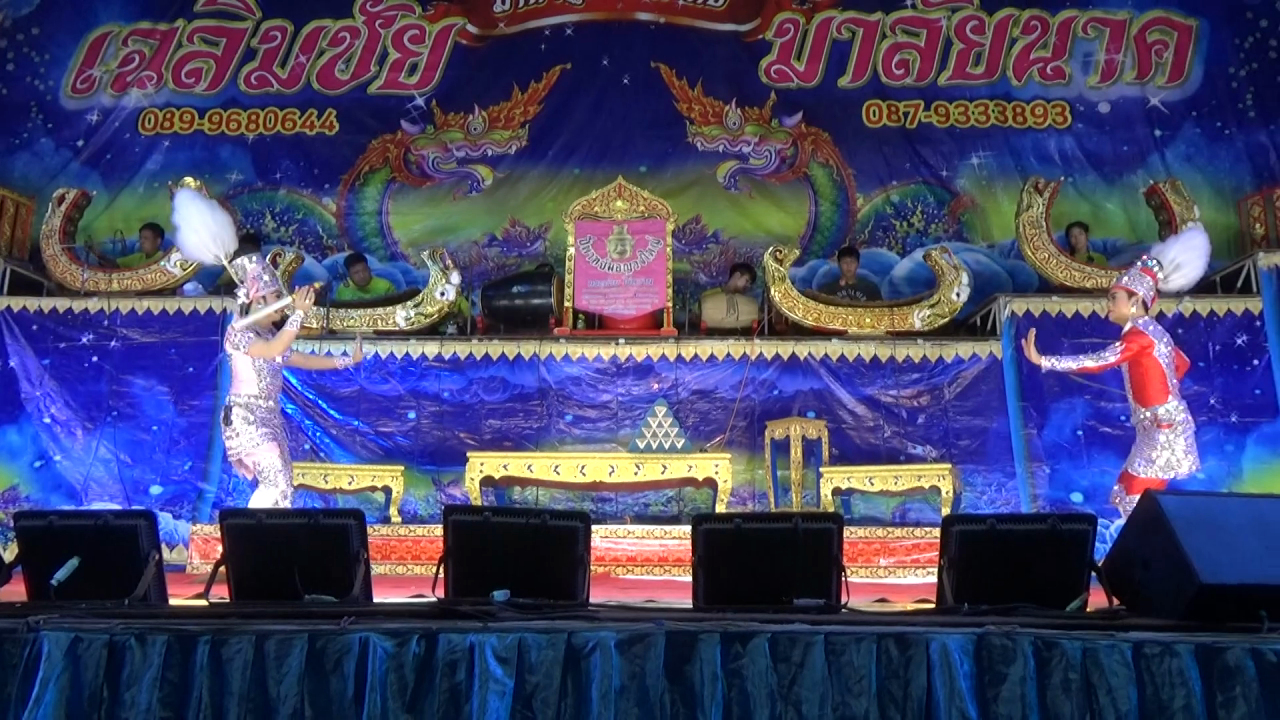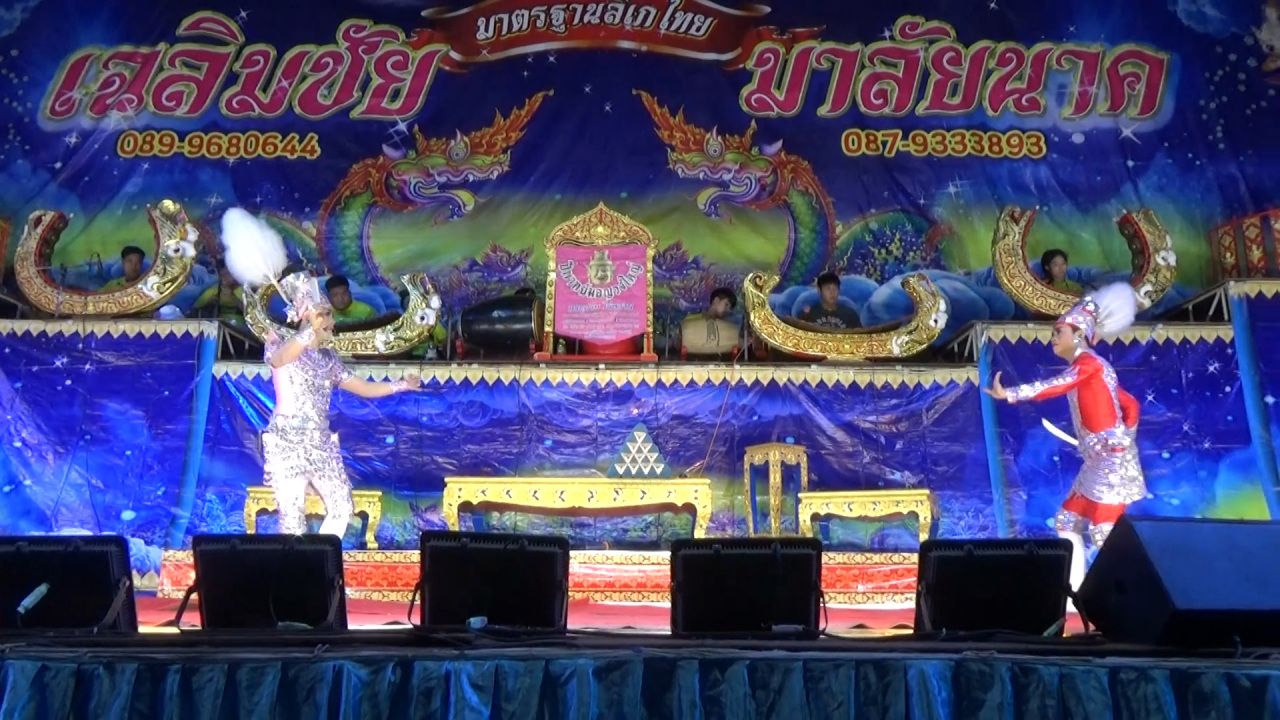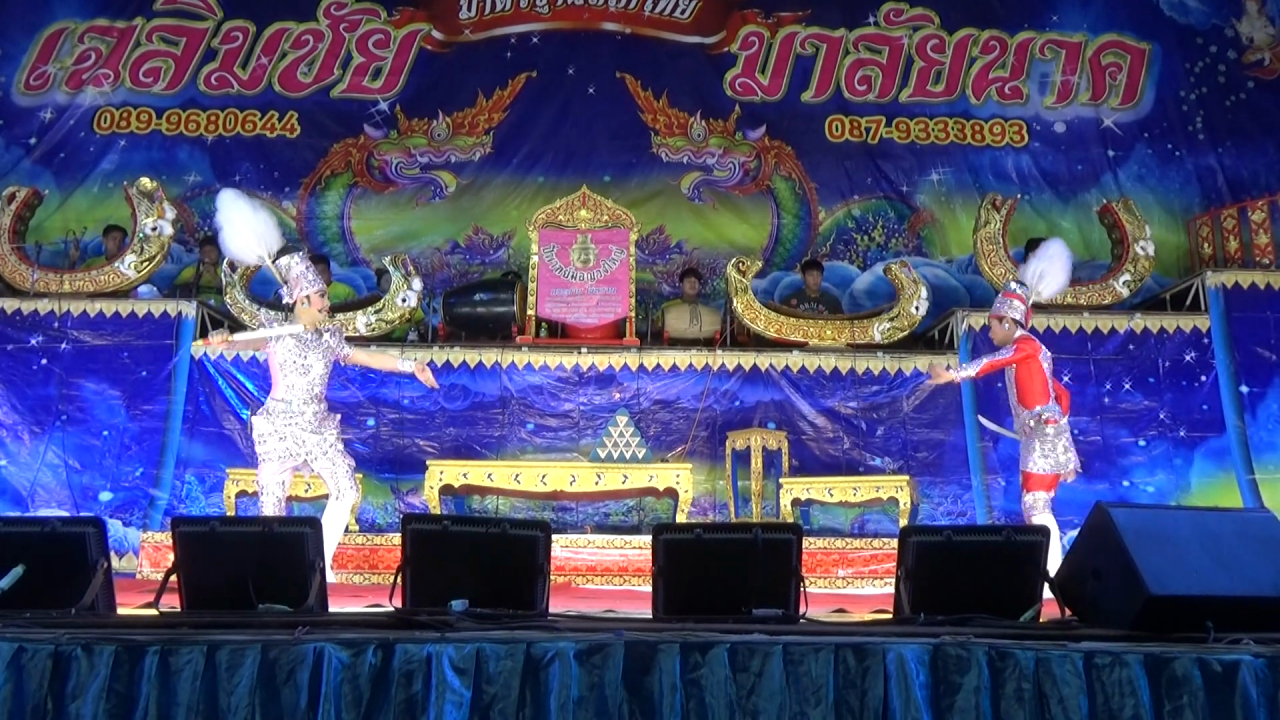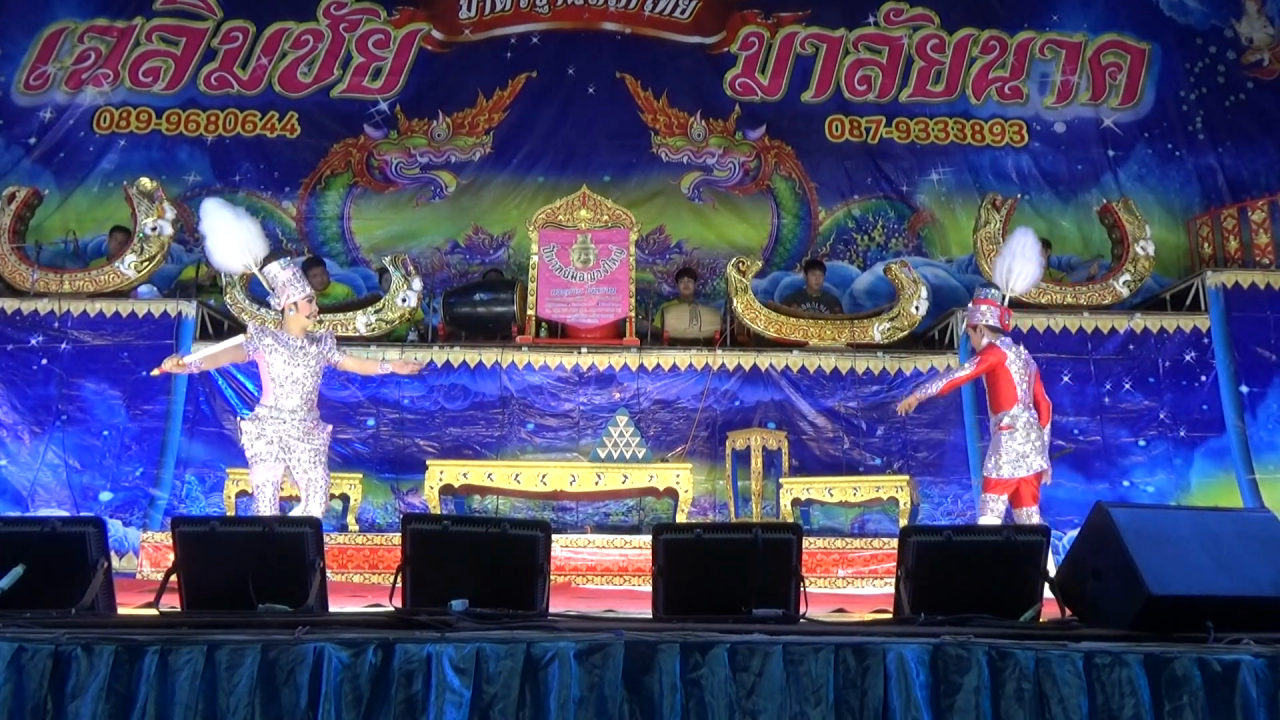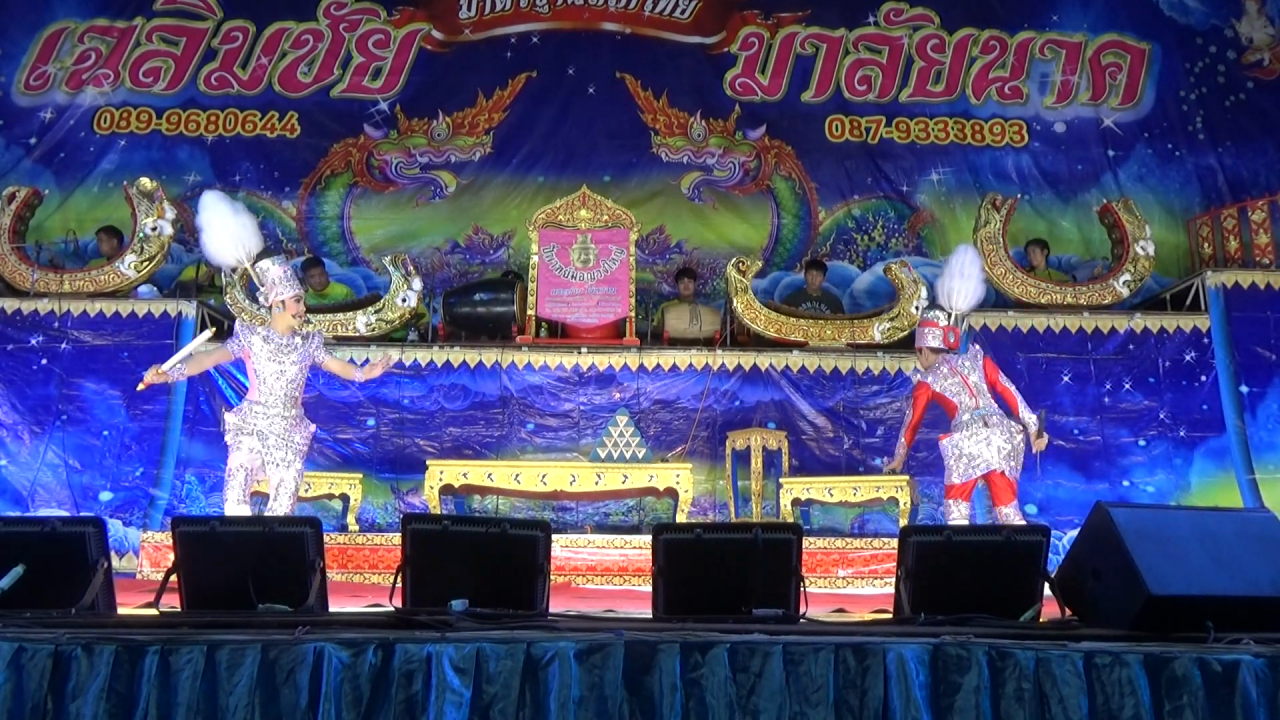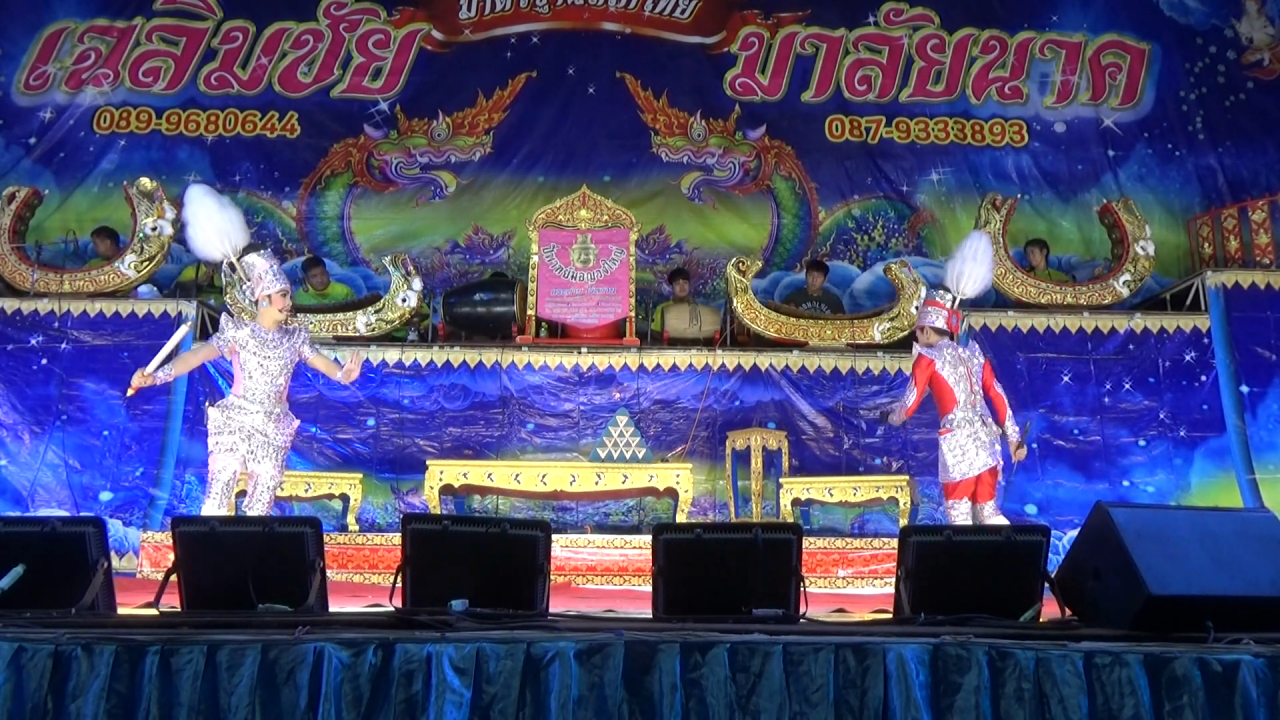
dt=0.7s
person 1, frame 1
left shoulder: (1140, 335)
right shoulder: (1150, 332)
left elbow: (1099, 361)
right elbow: (1182, 364)
left wrist: (1043, 361)
left hip: (1163, 434)
right hip: (1156, 432)
left knee: (1138, 504)
right knee: (1123, 495)
person 1, frame 2
left shoulder: (1089, 363)
right shoulder: (1088, 370)
left elbow: (1055, 386)
right elbow: (1131, 405)
left wrist: (1008, 394)
right wrist: (1126, 441)
left hip: (1111, 461)
right hip: (1097, 462)
left knee: (1104, 532)
right knee: (1066, 522)
right ankle: (1077, 590)
person 1, frame 3
left shoulder: (1027, 345)
right shoulder: (1023, 353)
left elbow: (993, 361)
right elbow: (1062, 393)
left wrist: (953, 375)
right wrist: (1059, 427)
left hip: (1045, 436)
right hip: (1036, 439)
left knee: (1035, 504)
right knee: (1034, 508)
left ankle: (1060, 570)
right ankle: (1049, 573)
person 1, frame 4
left shoulder: (994, 350)
right shoulder: (1022, 355)
left elbow: (957, 377)
right elbow: (1044, 404)
left wrist: (916, 396)
right wrist: (1041, 444)
left hip: (1010, 438)
right hip: (1031, 442)
left knee: (991, 508)
right knee: (1028, 513)
person 1, frame 5
left shoulder: (927, 380)
right shoulder: (978, 359)
left elbow: (912, 421)
right elbow: (1008, 391)
left wrist: (898, 458)
right wrist: (1033, 427)
left hip: (967, 441)
right hip: (1001, 438)
left knee: (956, 513)
right knee: (1008, 510)
person 1, frame 6
left shoulder: (927, 356)
right shoulder: (975, 353)
left elbow: (910, 404)
right elbow: (998, 394)
left wrist: (893, 416)
right wrist: (1013, 436)
left hip: (959, 440)
right hip: (987, 438)
left knee: (959, 515)
right knee: (987, 510)
person 2, frame 1
left shoulder: (272, 335)
right shoulder: (239, 332)
left elbow: (307, 361)
right elbow: (272, 351)
left wrist: (349, 360)
right wrist: (299, 313)
left hip: (269, 418)
right hip: (245, 418)
left knee: (281, 494)
right knee: (276, 482)
person 2, frame 2
left shoulder: (328, 359)
right shoulder: (279, 346)
left elbow: (362, 388)
right elbow: (282, 357)
left wrist: (400, 385)
right wrist: (311, 330)
left hip: (321, 443)
right hip: (287, 442)
left knee: (342, 509)
right knee: (293, 521)
person 2, frame 3
left shoulder: (329, 337)
right shoulder: (277, 333)
left elbow: (369, 358)
right elbow: (252, 341)
left wrist: (410, 366)
right wrist: (228, 342)
left hip: (318, 427)
right hip: (281, 426)
left knee: (345, 489)
right knee: (272, 499)
left ankle: (321, 561)
person 2, frame 4
left shoulder: (321, 344)
right shoulder: (264, 341)
left elbow: (353, 363)
right elbow: (228, 355)
left wrist: (390, 366)
right wrist: (188, 365)
left hip: (308, 436)
right hip: (269, 433)
left knee: (316, 505)
right knee: (266, 508)
person 2, frame 5
left shoulder: (307, 343)
right shoulder: (251, 337)
left elbow: (337, 366)
right elbow: (211, 358)
left wrist: (362, 373)
right wrist: (169, 374)
left hip: (290, 433)
right hip: (252, 425)
left knee: (284, 504)
right knee: (236, 497)
person 2, frame 6
left shoulder: (295, 337)
right shoulder: (238, 331)
left elbow: (321, 362)
right elbow: (198, 354)
left wrist: (343, 375)
right wrist: (156, 376)
left hip: (273, 432)
right hip: (234, 425)
left knee: (261, 503)
right knee: (218, 497)
